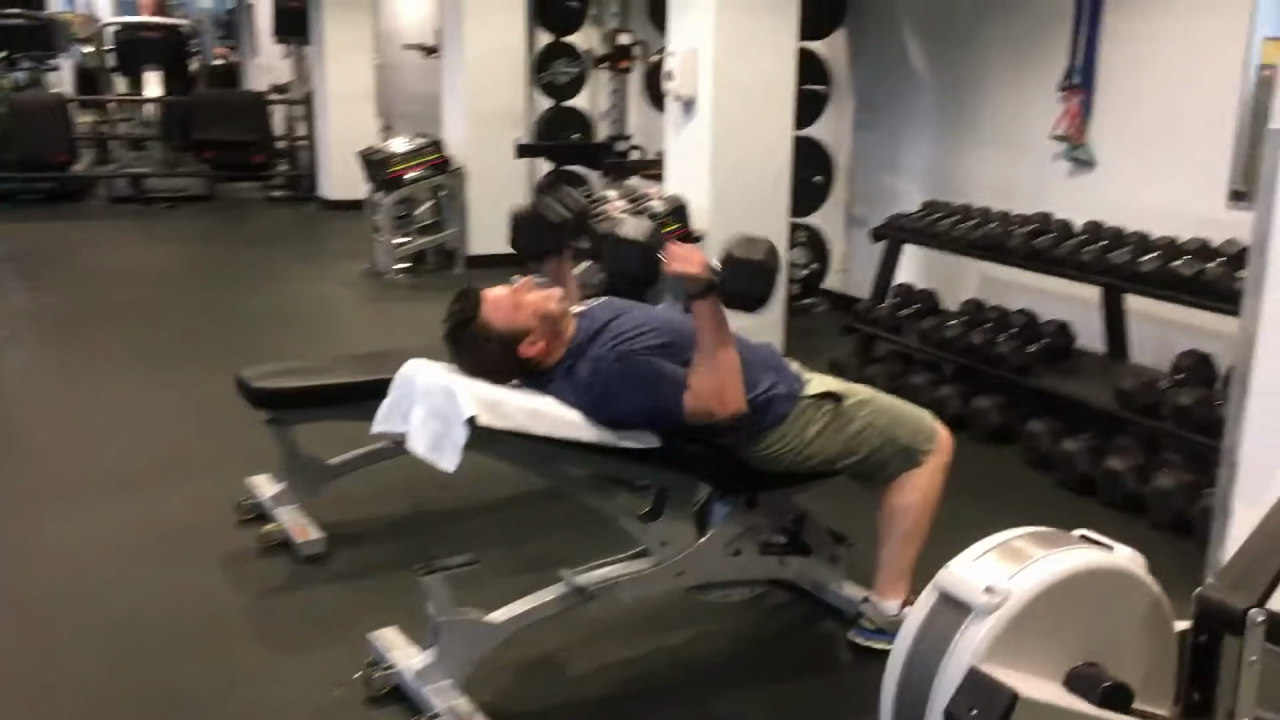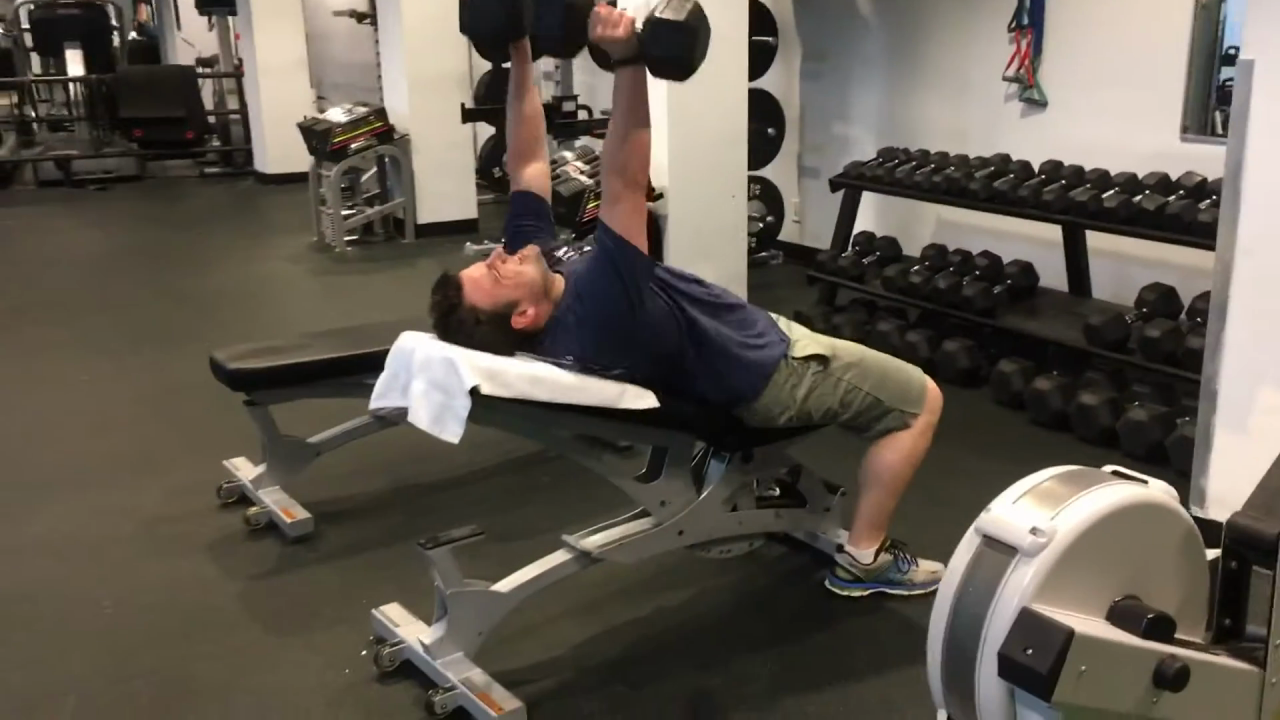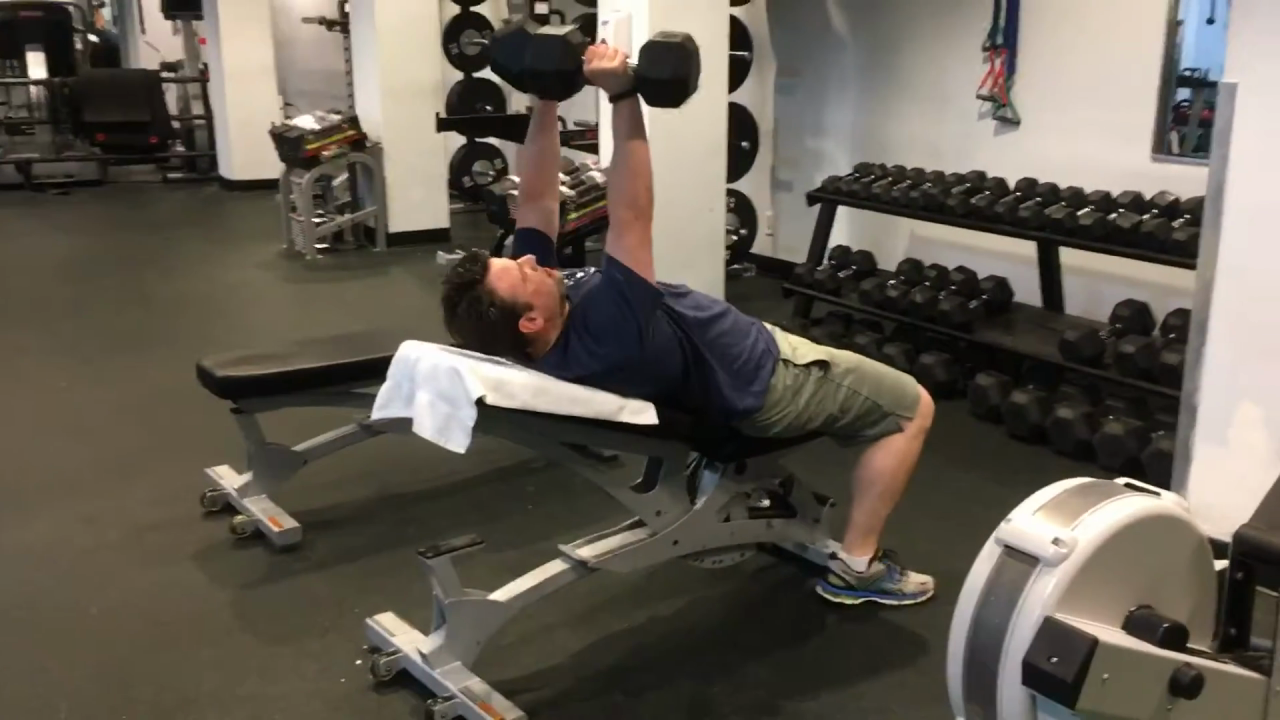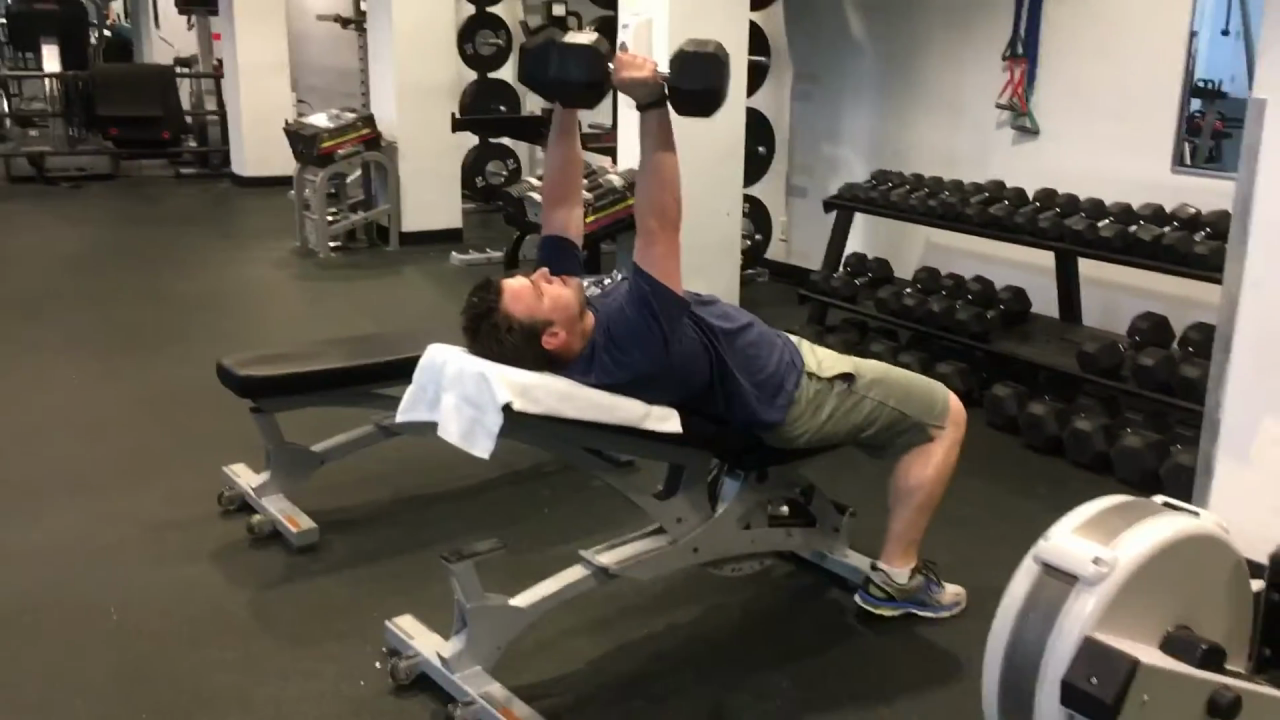
dt=0.5s
person 1, frame 1
left shoulder: (557, 339)
right shoulder: (603, 377)
right elbow: (724, 400)
left wrist: (558, 255)
right wrist: (701, 292)
right hip: (776, 411)
right knee: (930, 442)
right ankle: (885, 613)
person 1, frame 2
left shoulder: (527, 251)
right shoulder: (594, 313)
left elbow: (526, 161)
right elbow: (625, 186)
left wrist: (519, 52)
right wrist: (627, 62)
left hip: (745, 338)
right hip: (766, 373)
right knee: (920, 401)
right ankle: (863, 559)
person 1, frame 3
left shoulder: (523, 294)
right shoulder: (606, 341)
left elbow: (537, 199)
right elbow: (631, 218)
left wrist: (546, 98)
right wrist: (622, 94)
right hip: (762, 381)
right knee: (912, 407)
right ankle: (856, 566)
person 1, frame 4
left shoulder: (556, 304)
right shoulder: (629, 353)
left elbow: (561, 205)
right elbow: (659, 230)
left wrist: (565, 104)
right wrist: (651, 104)
left hip: (761, 357)
right hip: (786, 391)
right knee: (945, 415)
right ankle: (896, 577)
